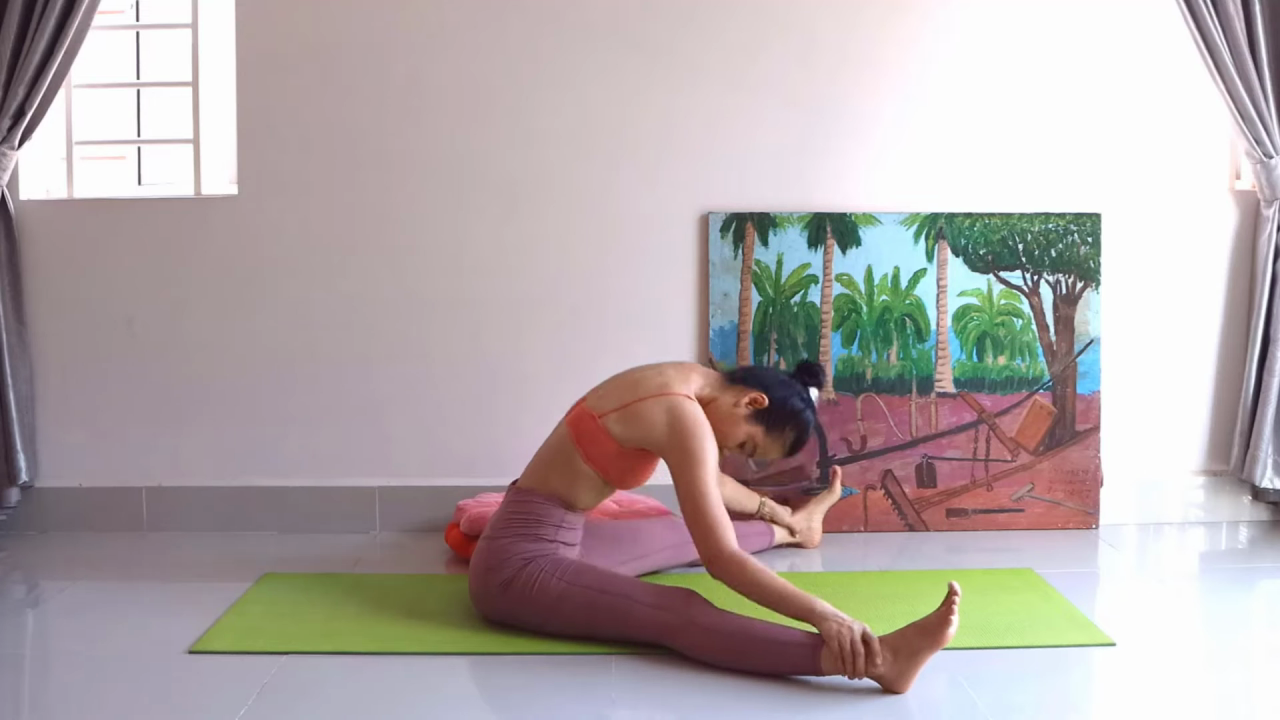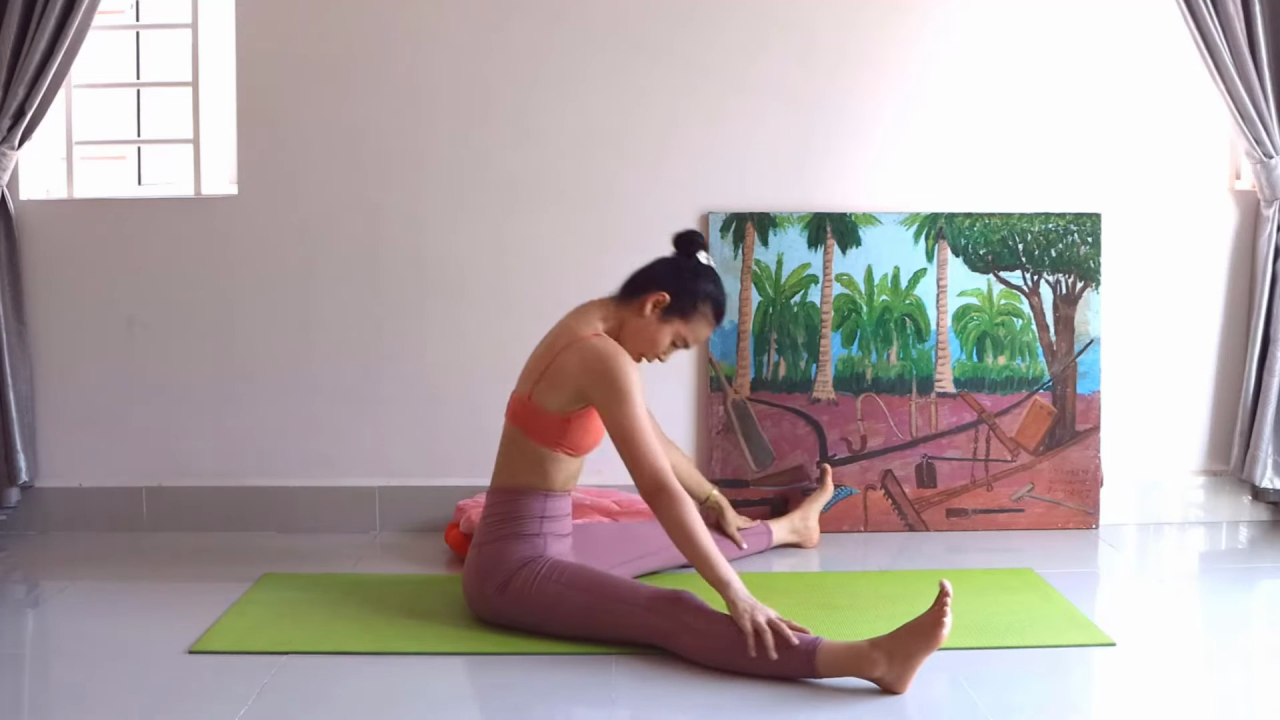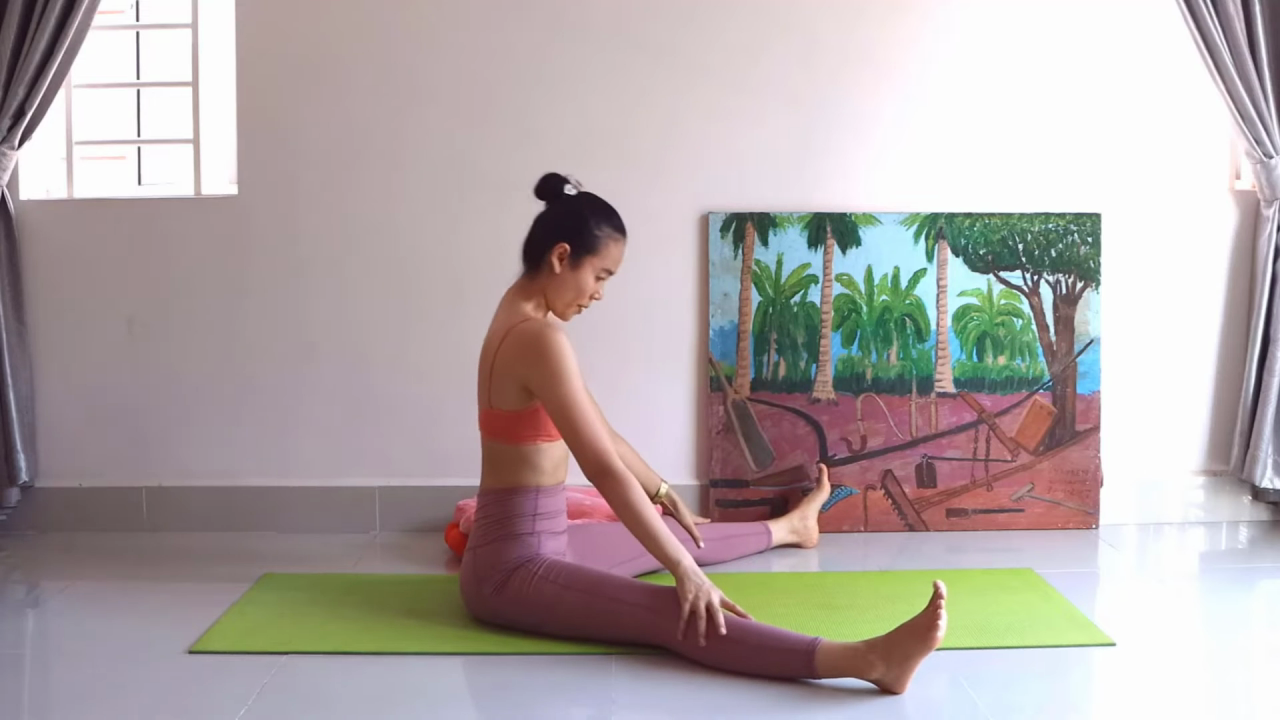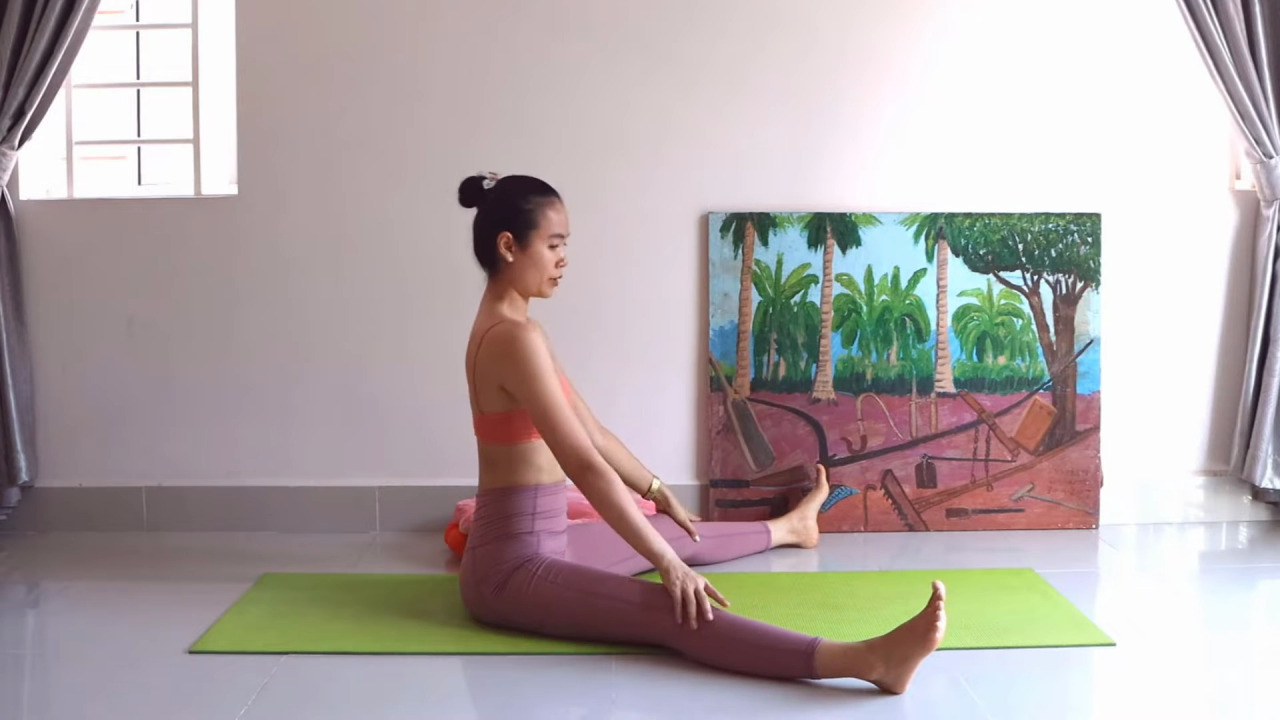
dt=0.5s
person 1, frame 1
left shoulder: (687, 383)
right shoulder: (686, 417)
left elbow: (703, 482)
right elbow: (720, 560)
left wrist: (768, 511)
right wrist: (823, 615)
left hip: (549, 542)
right hip: (520, 564)
left knee: (686, 532)
right knee: (679, 612)
left ankle: (792, 530)
right ankle: (875, 663)
person 1, frame 2
left shoulder: (593, 328)
right shoulder: (603, 360)
left elbow: (652, 441)
right elbow: (660, 490)
left wrist: (714, 501)
right wrist: (736, 595)
left hip: (547, 542)
right hip: (515, 567)
left knee: (675, 538)
right knee: (673, 614)
left ankle: (787, 527)
right ankle: (868, 660)
person 1, frame 3
left shoulder: (522, 320)
right shoulder: (539, 339)
left elbow: (602, 434)
right elbow: (604, 469)
left wrist: (667, 498)
right wrist: (685, 571)
left hip: (541, 540)
right hip: (512, 567)
left knee: (674, 533)
right knee: (673, 614)
left ankle: (787, 528)
right ankle: (870, 660)
person 1, frame 4
left shoulder: (509, 326)
right shoulder: (513, 338)
left elbow: (590, 431)
right elbow: (584, 465)
left wrist: (660, 493)
right wrist: (667, 564)
left hip: (540, 541)
right hip: (511, 567)
left knee: (674, 533)
right knee: (676, 613)
left ankle: (787, 527)
right ankle: (868, 660)
